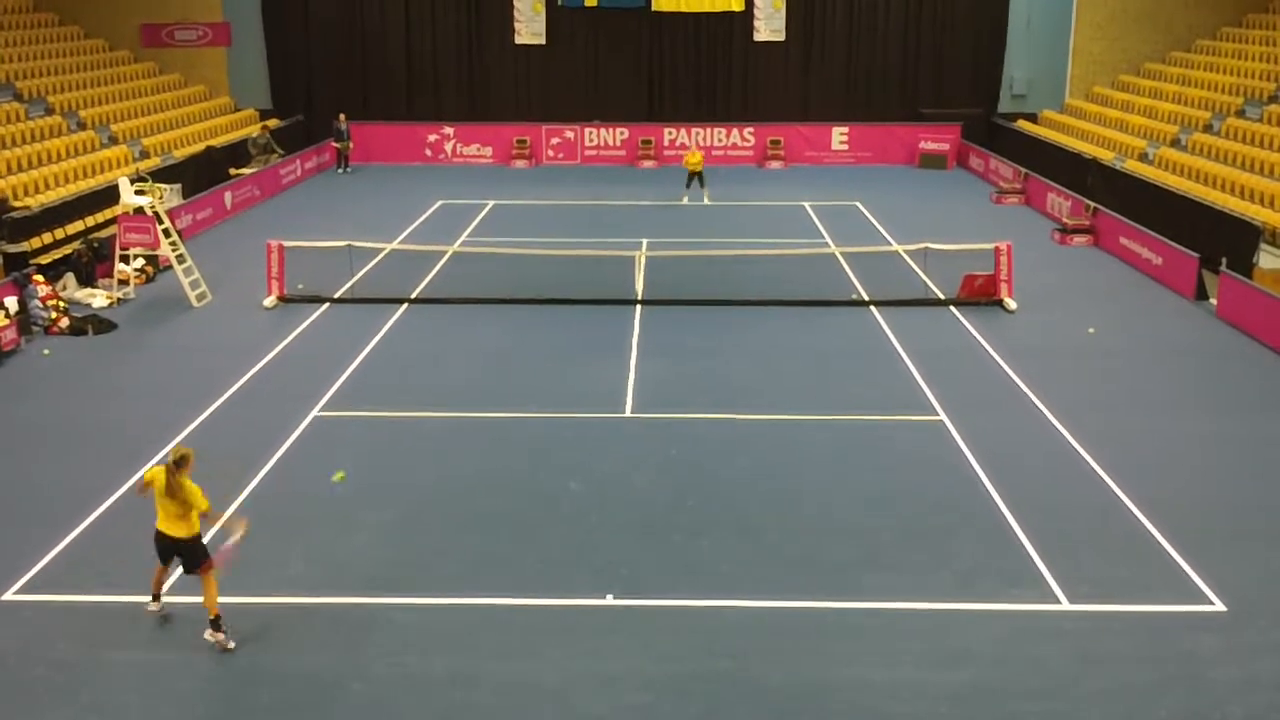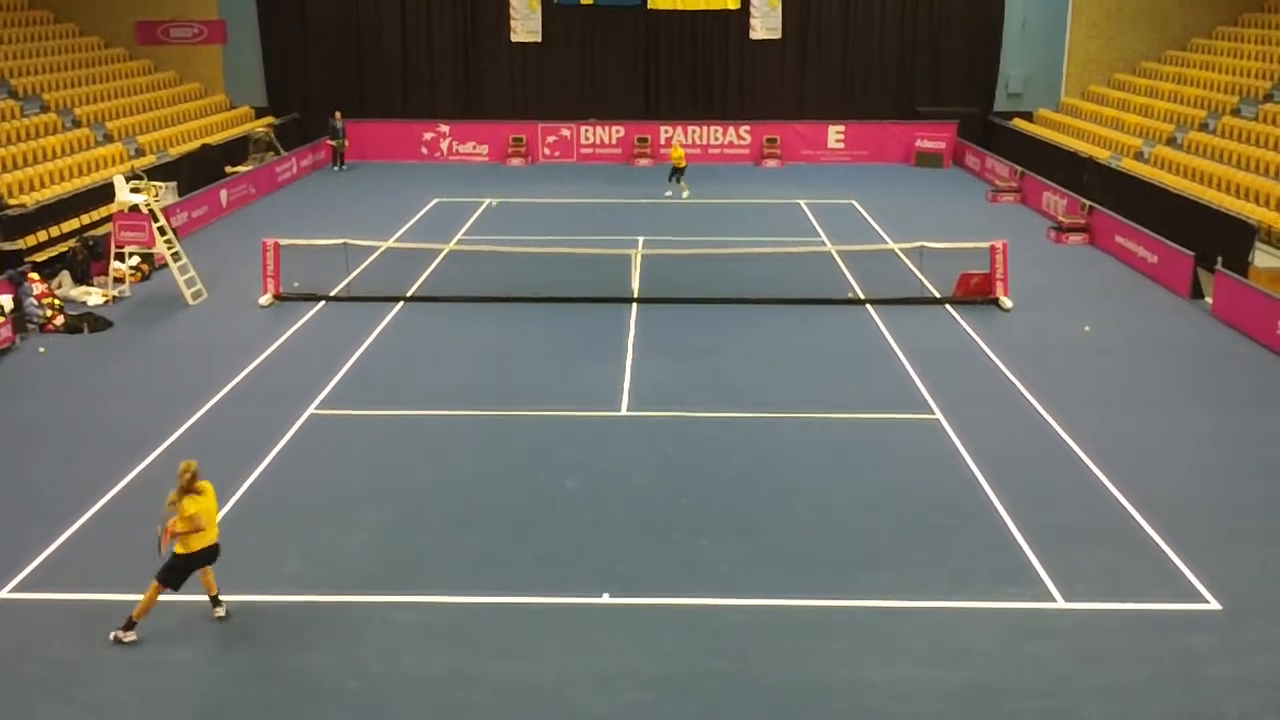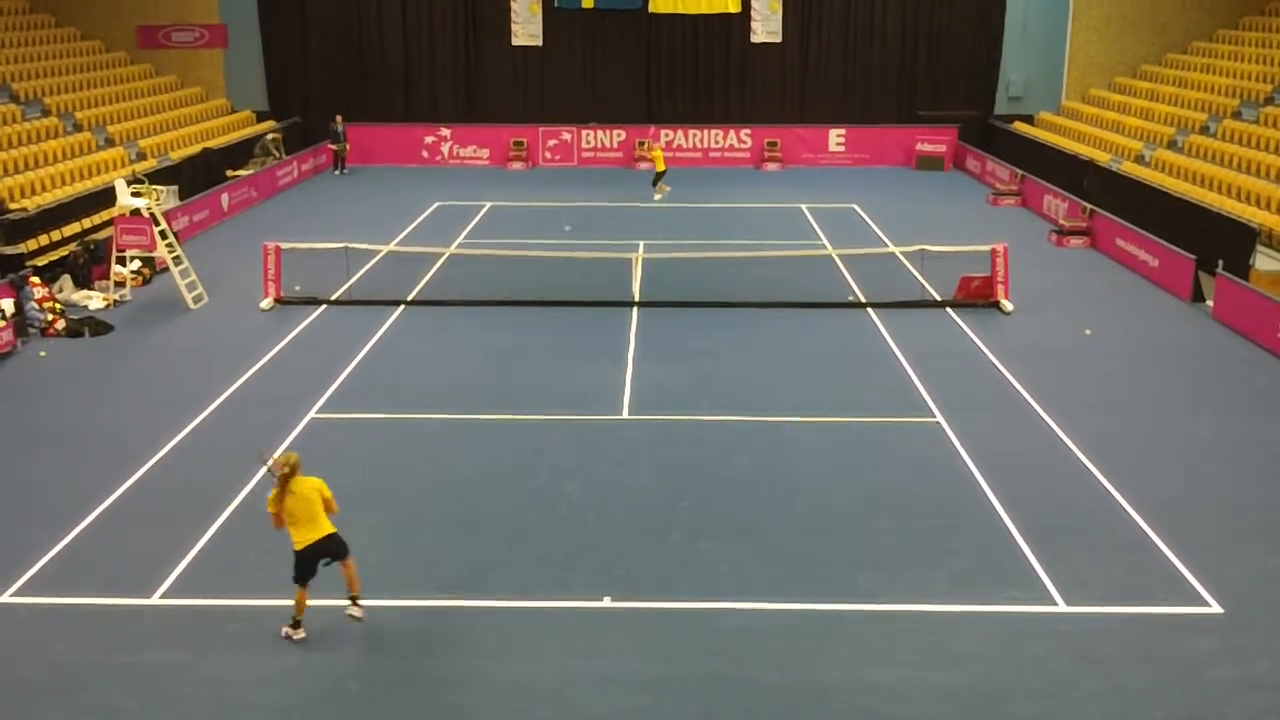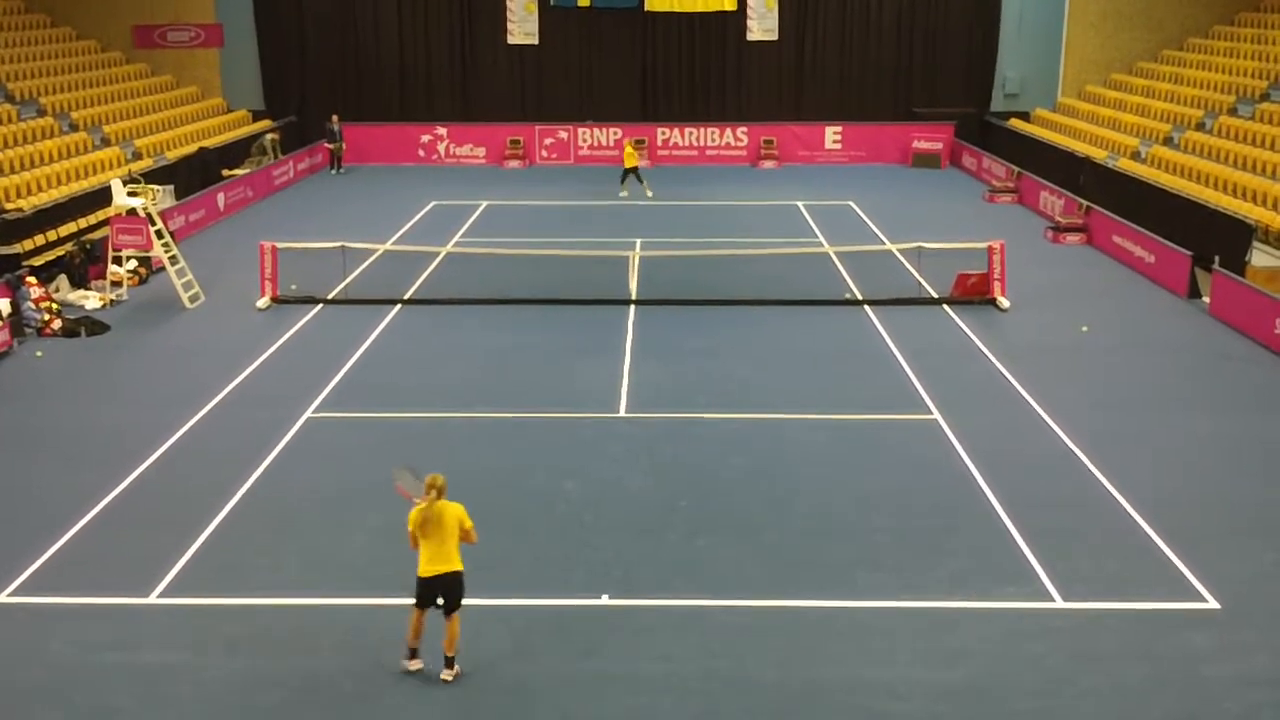
dt=0.5s
person 1, frame 1
left shoulder: (157, 473)
right shoulder: (192, 489)
left elbow: (140, 488)
right elbow: (206, 515)
left hip: (163, 535)
right hip: (188, 539)
left knee: (164, 565)
right knee: (208, 577)
left ankle: (155, 601)
right ankle: (216, 630)
person 1, frame 2
left shoulder: (186, 500)
right shoulder: (207, 487)
left elbow: (201, 525)
left wrist: (178, 531)
right wrist: (177, 519)
left hip: (191, 553)
right hip: (212, 548)
left knee: (156, 588)
right knee: (204, 568)
left ankle: (127, 630)
right ankle: (218, 605)
person 1, frame 3
left shoulder: (276, 496)
right shoulder: (315, 483)
left elbow: (277, 524)
right elbow: (333, 509)
left hip: (304, 546)
right hip: (328, 536)
left knee: (301, 587)
right knee: (347, 561)
left ankle: (295, 628)
right ankle: (355, 603)
person 1, frame 4
left shoulder: (417, 514)
right shoulder: (457, 510)
left elbow: (414, 545)
right elbow: (472, 539)
left hip: (427, 574)
right hip: (452, 572)
left knee: (419, 611)
right knee: (451, 617)
left ankle: (413, 657)
right ankle: (449, 667)
